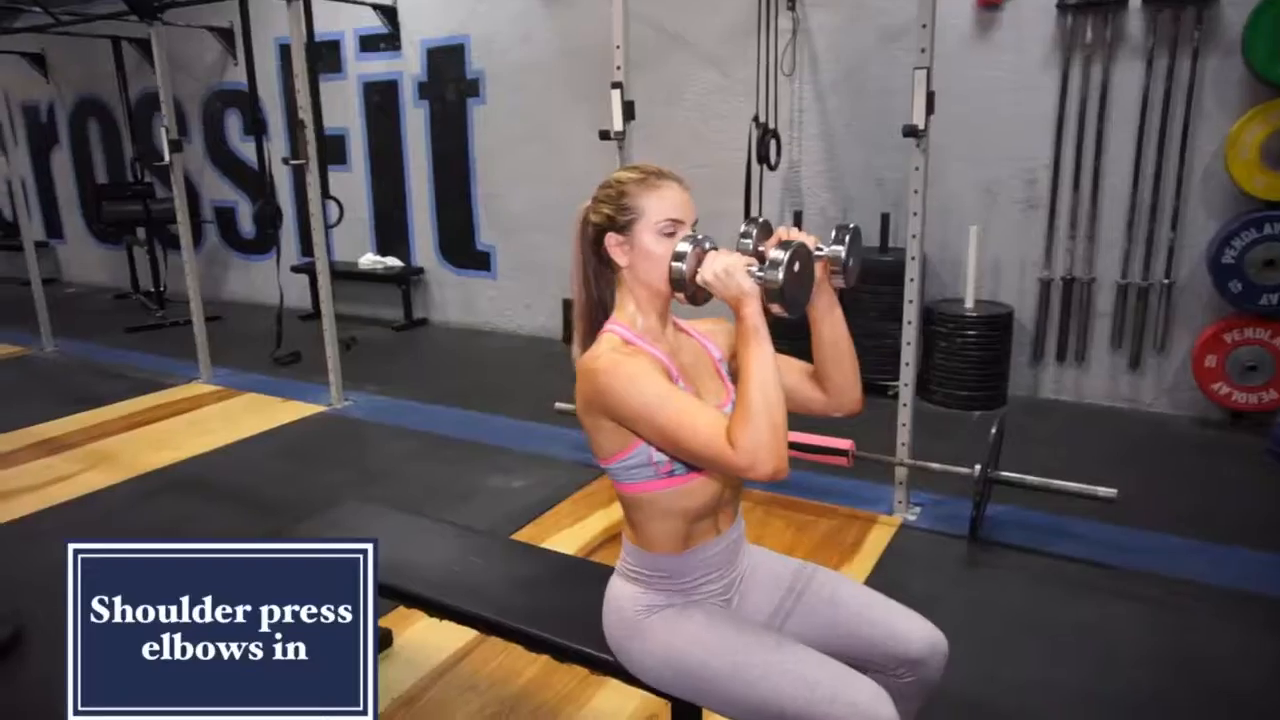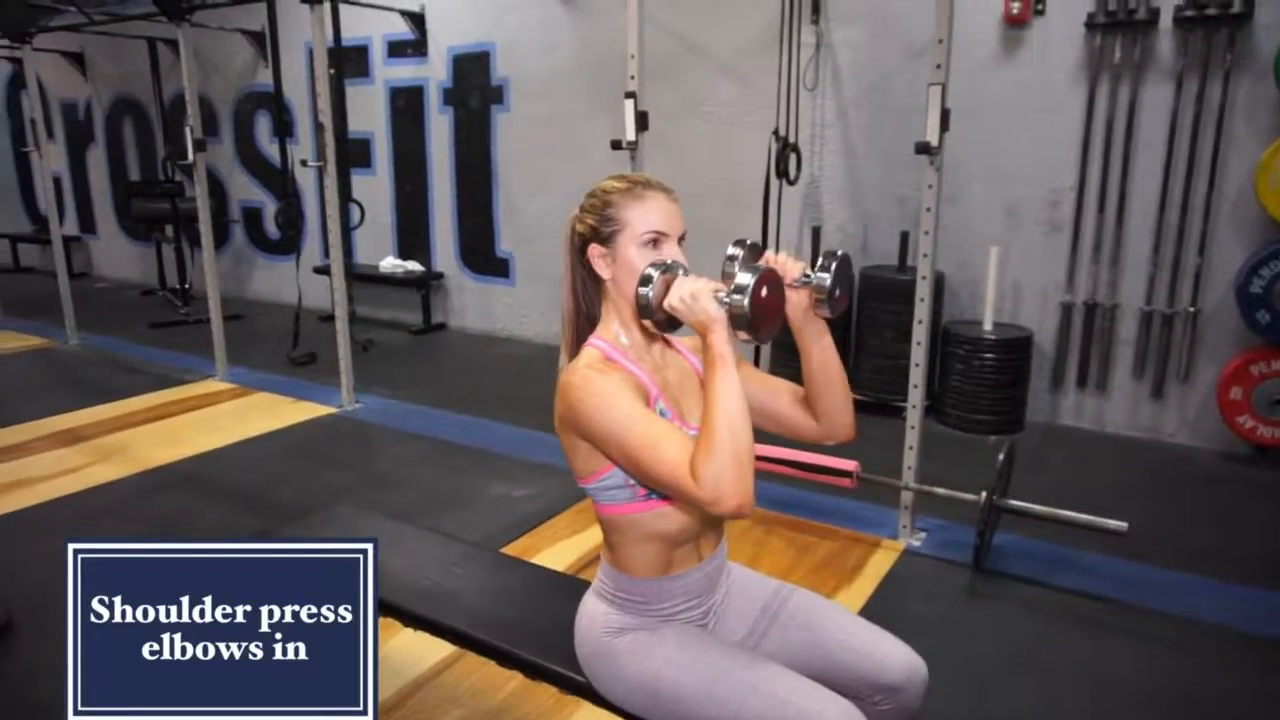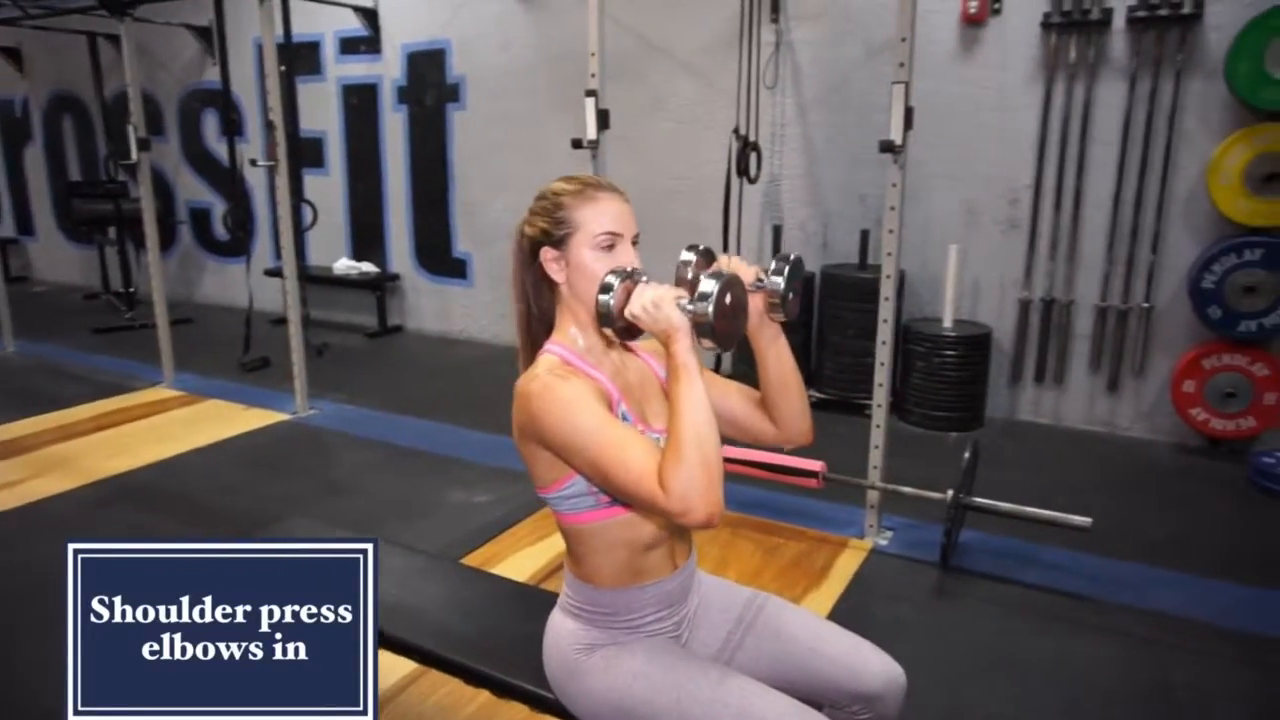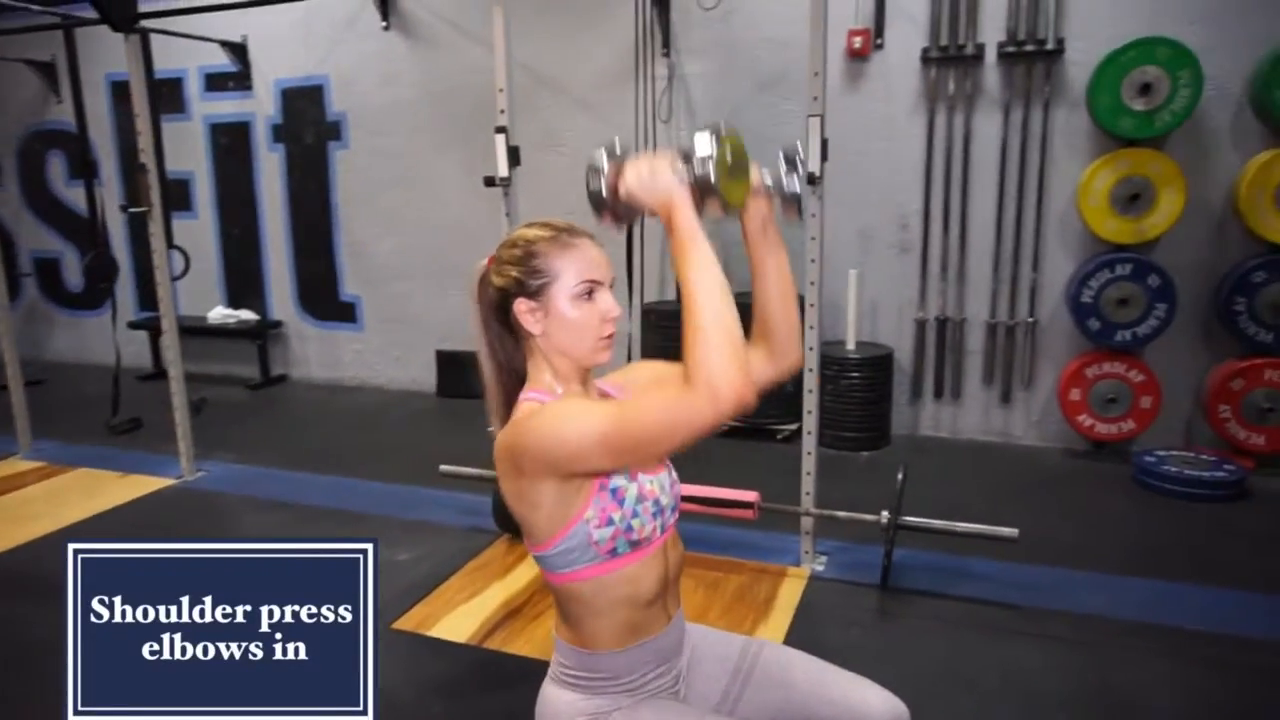
dt=1s
person 1, frame 1
left shoulder: (706, 337)
right shoulder: (610, 365)
left elbow: (840, 398)
right elbow: (762, 459)
left wrist: (817, 292)
right wrist: (748, 310)
left hip: (738, 570)
right hip: (663, 608)
left knee: (920, 651)
person 1, frame 2
left shoulder: (691, 355)
right shoulder: (590, 383)
left elbow: (833, 425)
right elbow: (727, 493)
left wrist: (804, 318)
right wrist: (717, 337)
left hip: (719, 592)
right hip: (640, 629)
person 1, frame 3
left shoulder: (648, 358)
right shoulder: (549, 390)
left elbow: (791, 430)
right elbow: (695, 503)
left wrist: (758, 321)
right wrist: (680, 344)
left hip: (692, 603)
right hip: (610, 642)
person 1, frame 4
left shoulder: (624, 390)
right shoulder: (536, 436)
left elbow: (777, 358)
right elbow: (721, 392)
left wrist: (758, 222)
right wrist: (677, 213)
left hip: (682, 657)
